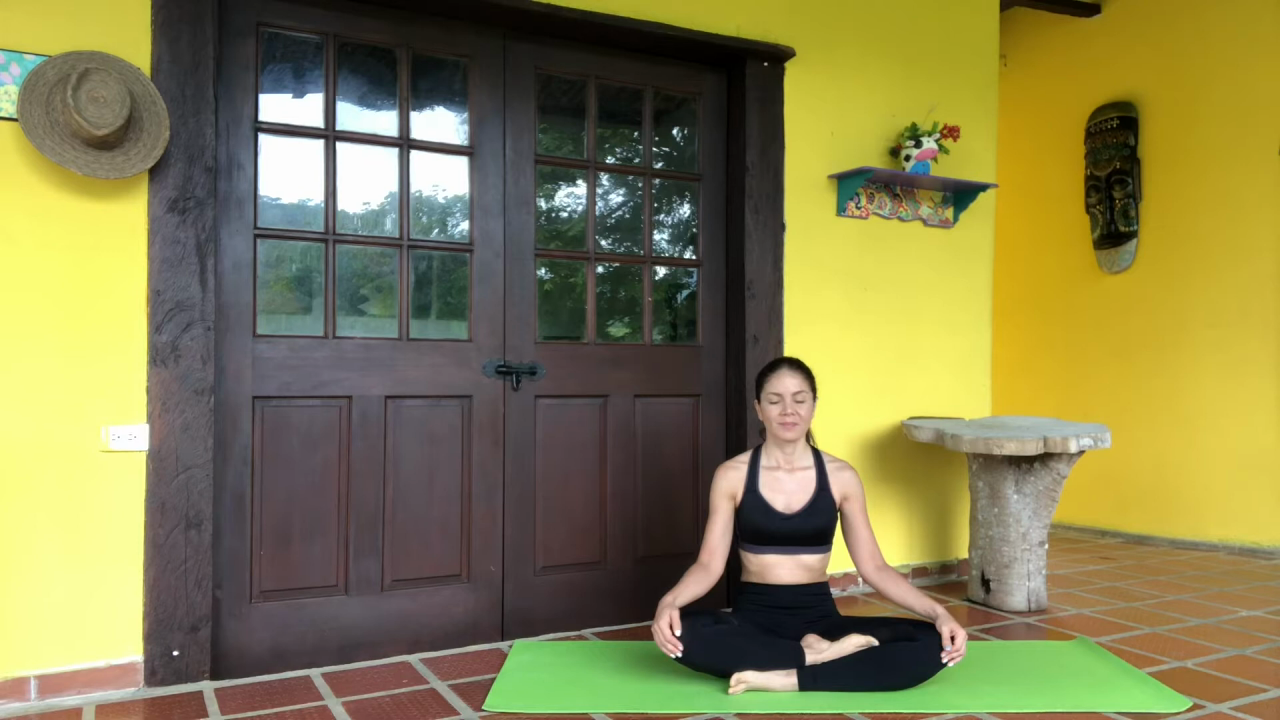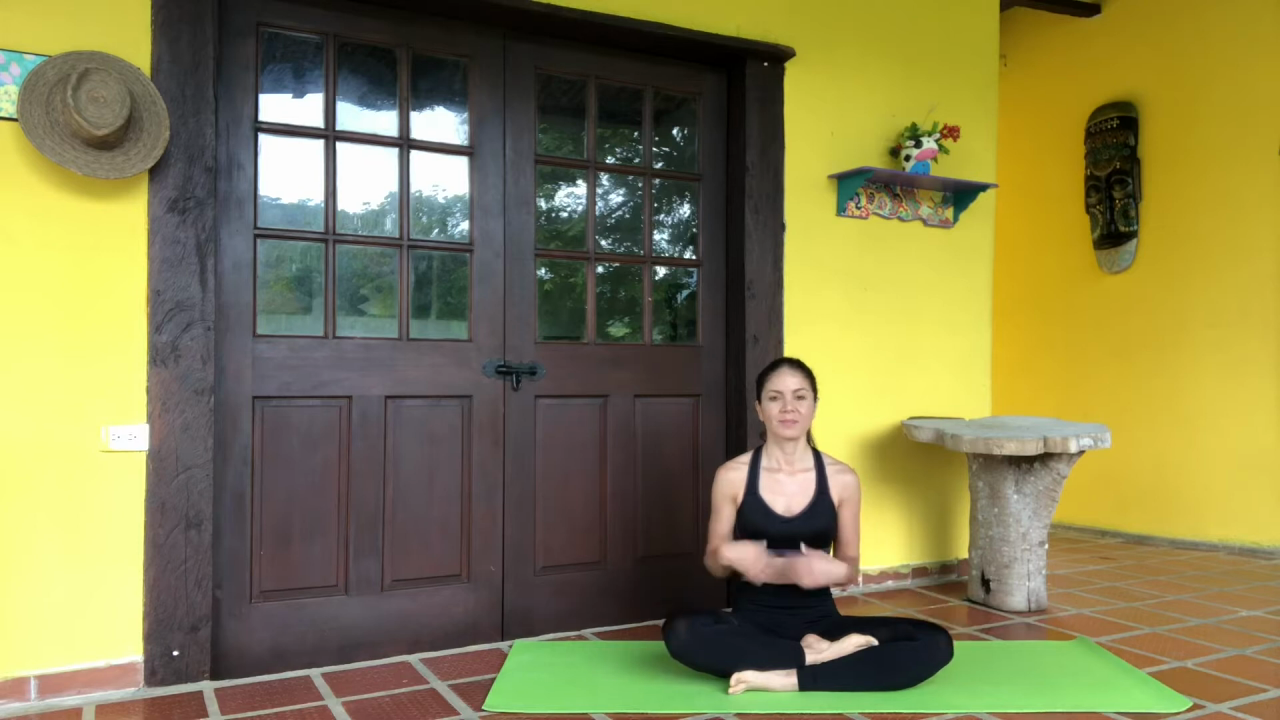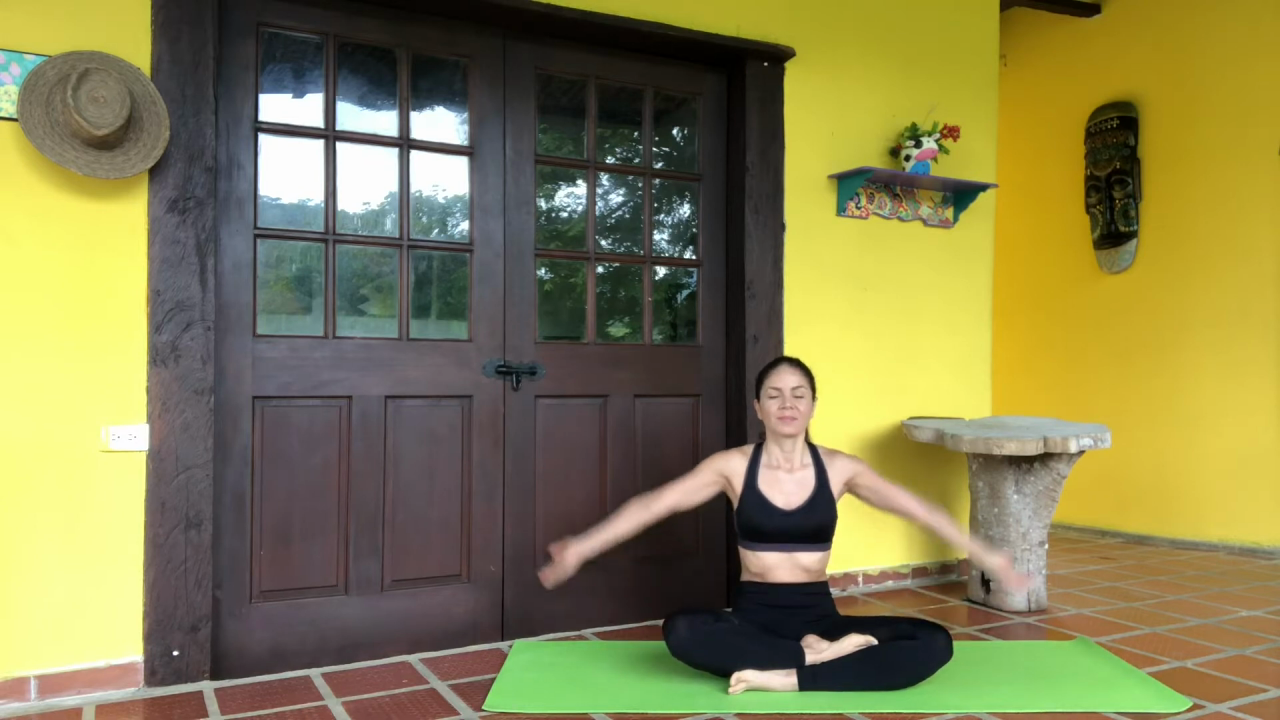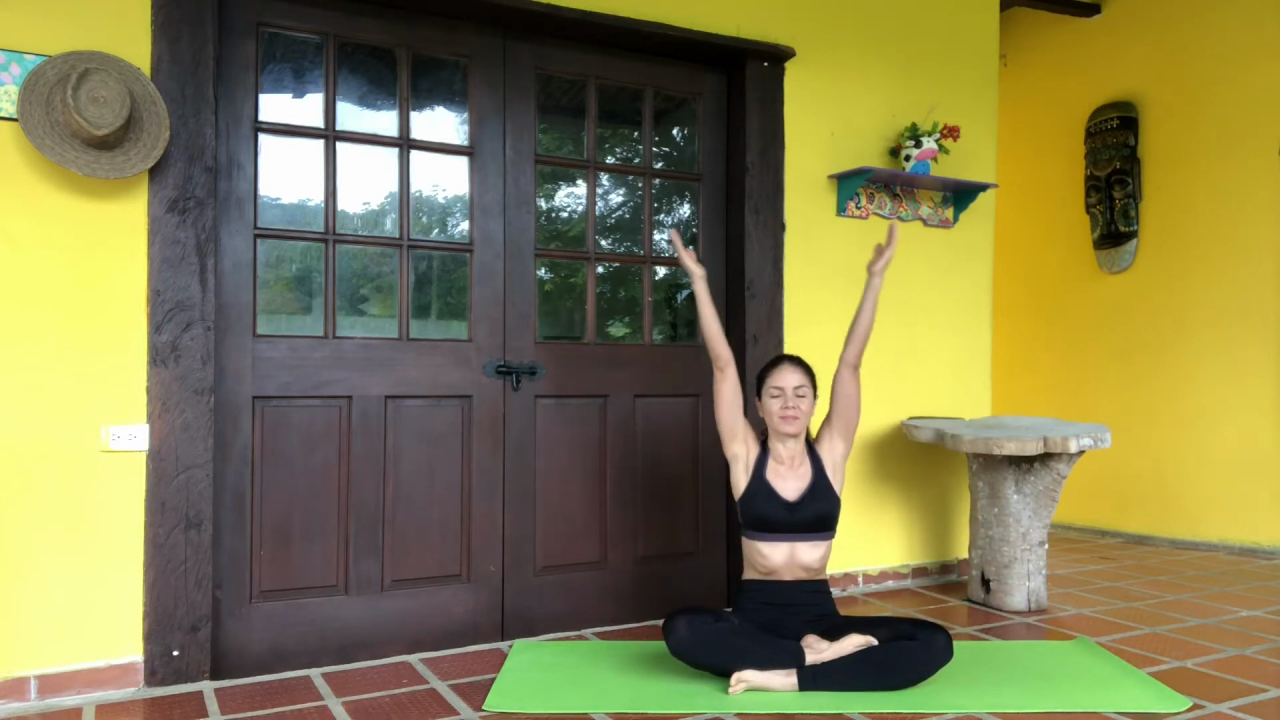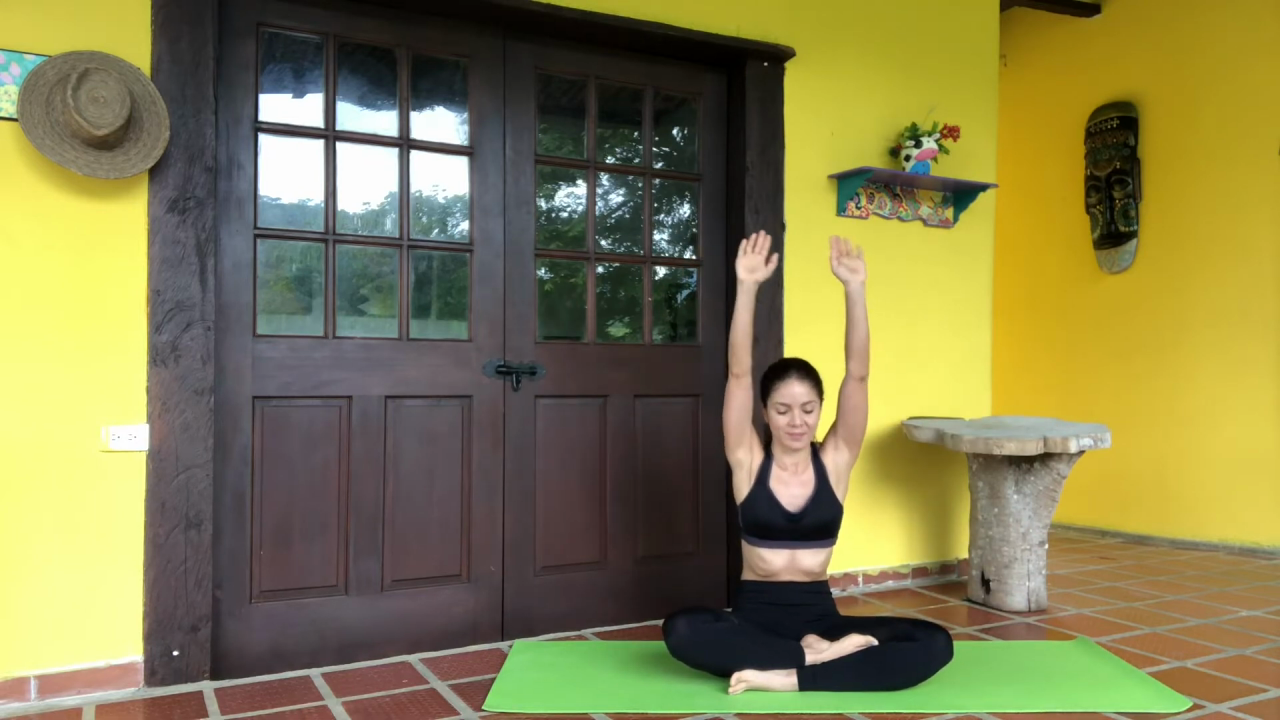
dt=1s
person 1, frame 1
left shoulder: (841, 477)
right shoulder: (732, 475)
left elbow: (873, 566)
right elbow: (710, 563)
left wrist: (937, 612)
right wrist: (670, 601)
left hip: (818, 616)
right hip: (754, 617)
left knee: (932, 645)
right knee: (683, 634)
left ankle: (787, 678)
right ankle: (816, 655)
person 1, frame 2
left shoulder: (842, 479)
right shoulder: (733, 475)
left elbow: (850, 563)
right elbow: (714, 558)
left wrist: (836, 571)
right wrist: (729, 557)
left hip: (817, 617)
right hip: (753, 617)
left knee: (936, 645)
right knee: (681, 632)
left ankle: (788, 677)
right ankle: (816, 655)
person 1, frame 3
left shoulder: (837, 468)
right shoulder: (734, 466)
left elbow: (917, 508)
right elbow: (654, 504)
left wrist: (986, 557)
right wrist: (584, 547)
left hip: (818, 614)
right hip: (752, 614)
left knee: (934, 644)
right knee: (681, 630)
left ankle: (784, 674)
right ankle: (816, 654)
person 1, frame 4
left shoulder: (830, 455)
right shoulder: (746, 455)
left elbow: (850, 363)
right elbow: (724, 365)
left wrist: (874, 278)
right wrist: (699, 281)
left hip: (819, 613)
right hip: (755, 613)
left knee: (934, 644)
right knee: (682, 629)
left ankle: (788, 675)
right ankle: (816, 655)
person 1, frame 5
left shoulder: (834, 460)
right shoulder: (749, 459)
left elbow: (858, 375)
right elbow: (739, 373)
left wrist: (854, 289)
right wrist: (746, 288)
left hip: (819, 614)
right hip: (755, 615)
left knee: (935, 645)
right knee: (682, 630)
left ankle: (787, 676)
right ankle: (817, 656)
